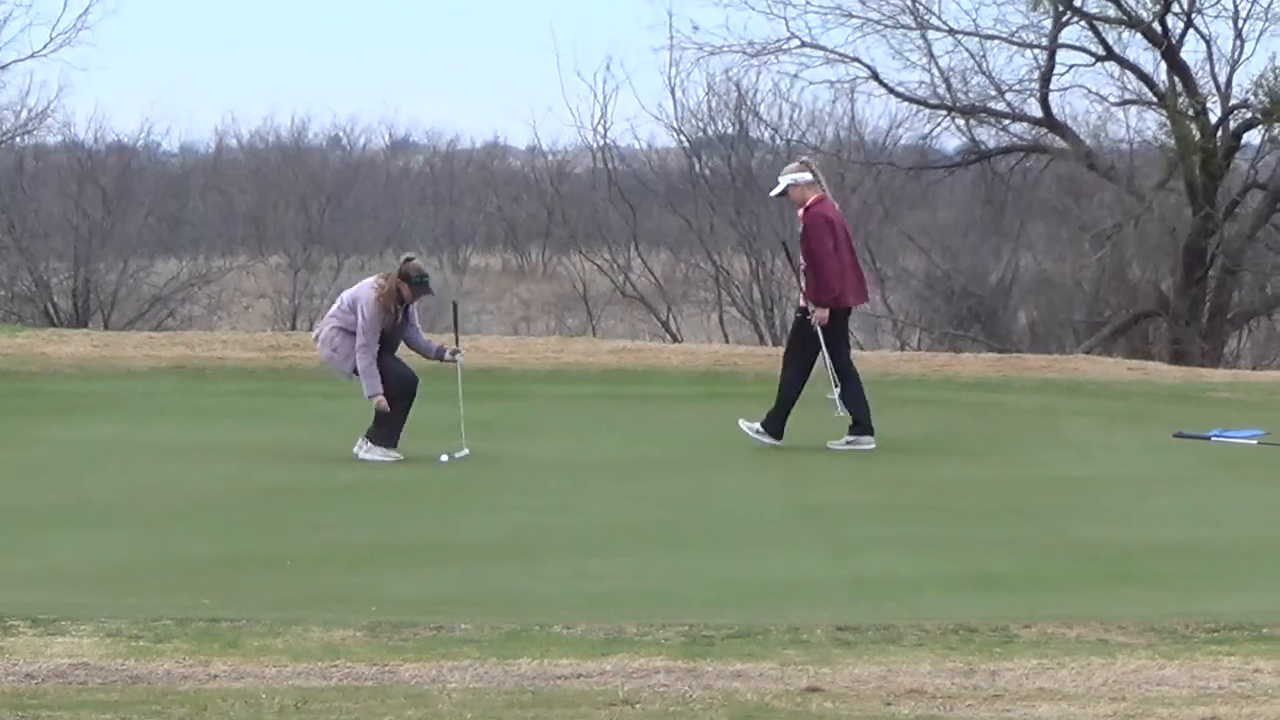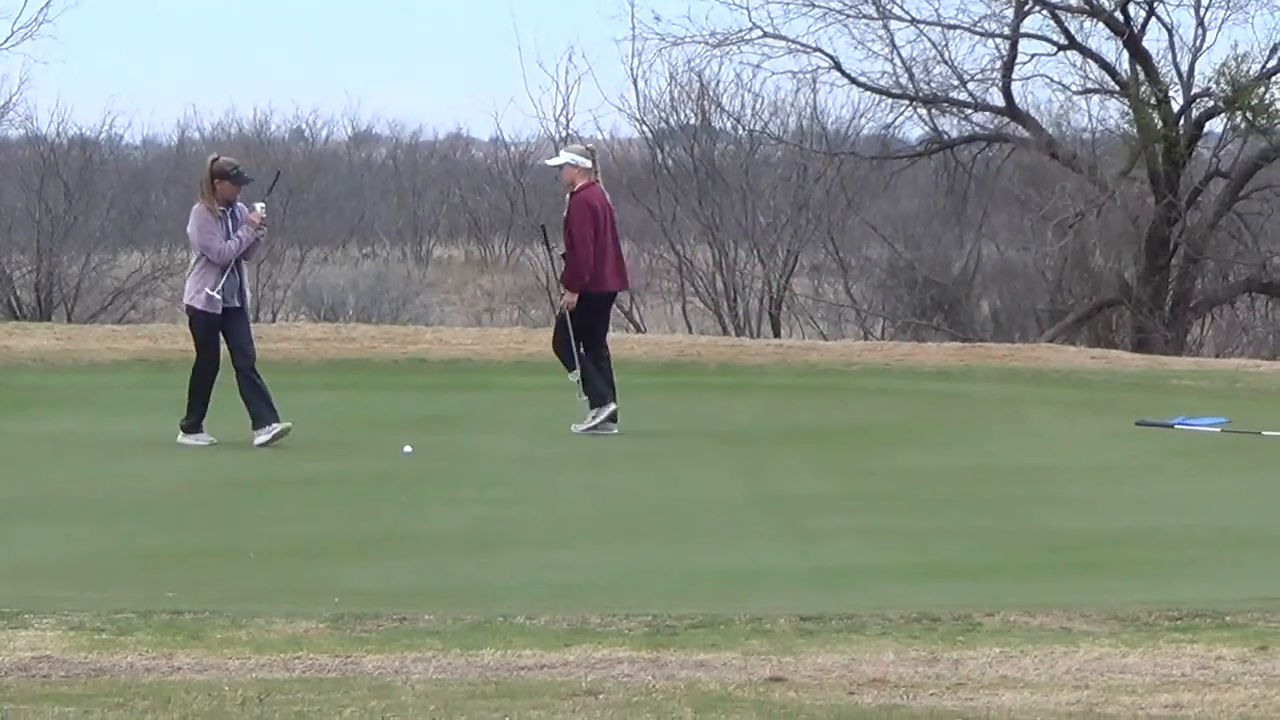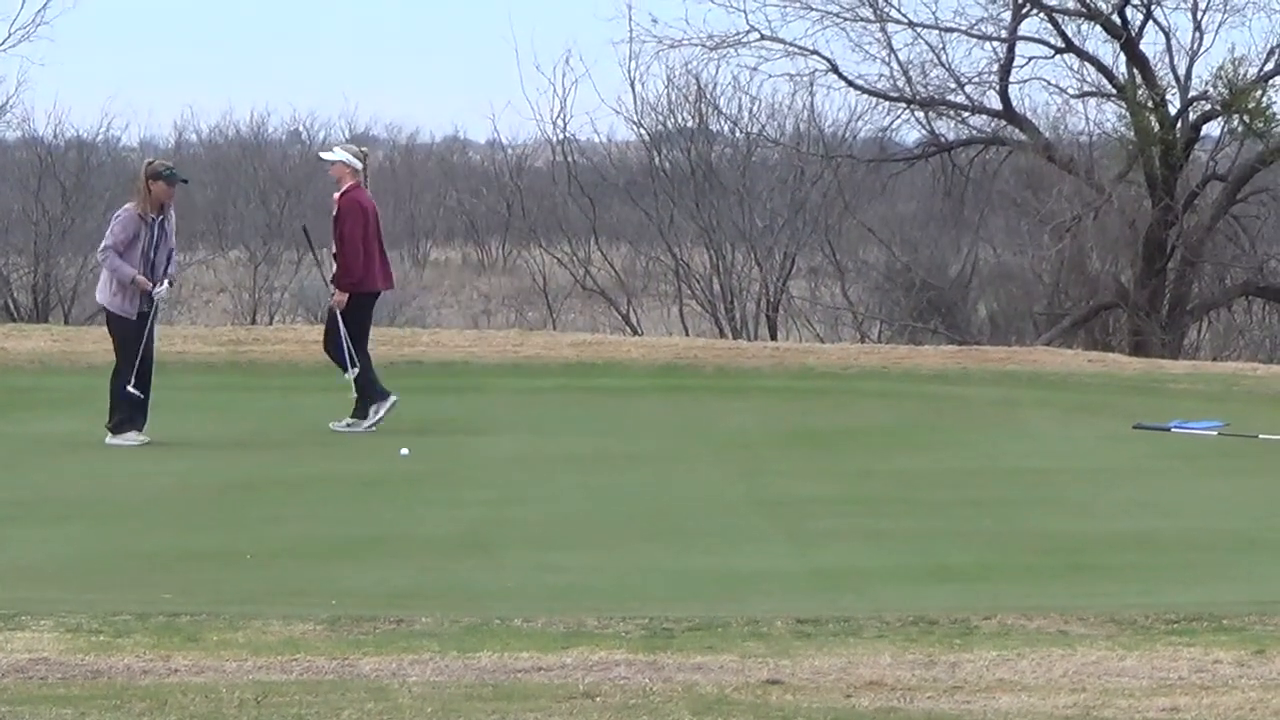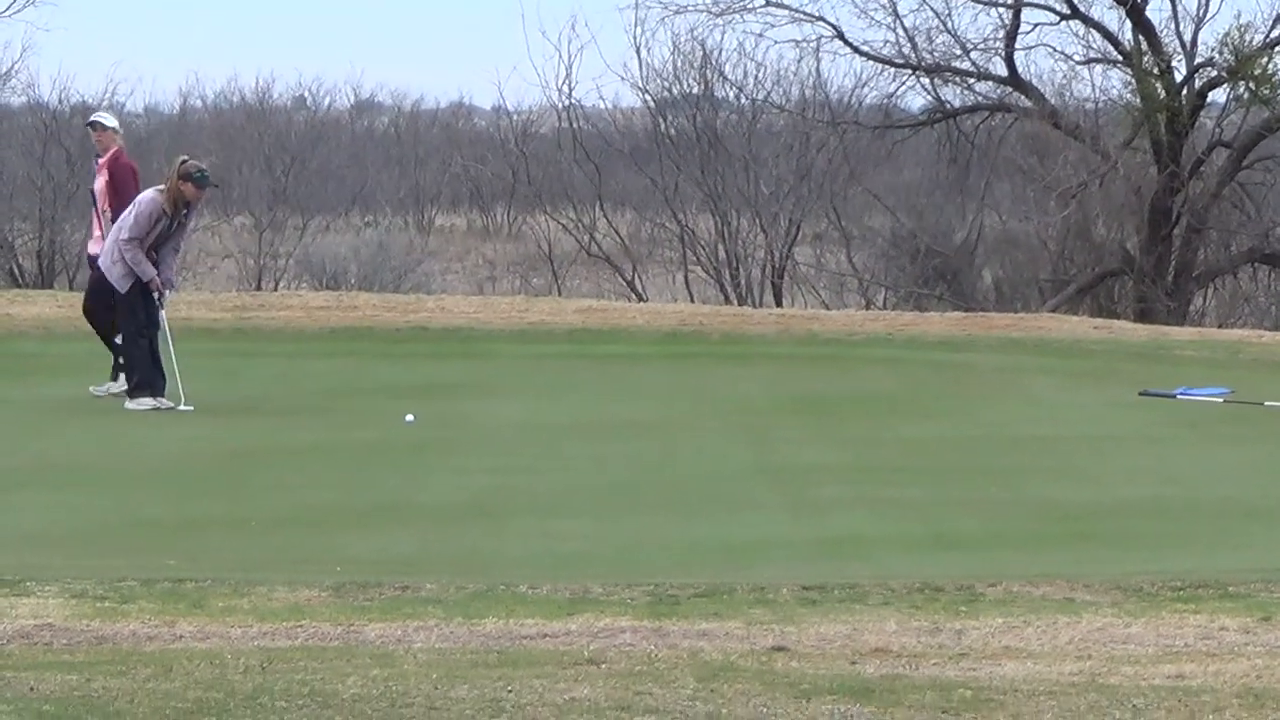
dt=1s
person 1, frame 1
left shoulder: (815, 215)
right shoulder: (826, 209)
left elbow: (825, 261)
left wrist: (822, 303)
left hip: (822, 303)
right hip: (838, 301)
left knee: (796, 362)
right knee: (841, 363)
left ankle: (772, 427)
right ankle: (862, 431)
person 1, frame 2
left shoulder: (581, 200)
right shoulder: (597, 194)
left elbow: (582, 249)
left wrist: (573, 287)
left hip: (590, 285)
right hip: (606, 283)
left knee: (564, 344)
right knee: (595, 347)
left ankle: (602, 401)
right ankle: (605, 416)
person 1, frame 3
left shoulder: (351, 200)
right shoulder: (357, 197)
left elbow: (352, 248)
left wrist: (344, 287)
left hip: (358, 285)
right hip: (366, 283)
left knee: (336, 344)
right knee: (353, 345)
left ankle: (379, 396)
right ankle: (362, 414)
person 1, frame 4
left shoulder: (122, 165)
right shoulder: (104, 165)
left elbow: (127, 210)
right wrist: (95, 248)
right hip: (103, 249)
left knee: (94, 307)
right knee: (107, 311)
right ankle: (124, 374)
person 2, frame 1
left shoulder: (403, 297)
right shoulder: (374, 297)
left elbow: (413, 335)
right elbow: (365, 349)
left wrist: (441, 352)
right wrist: (374, 392)
left hip: (365, 342)
right hip: (339, 338)
left knee: (408, 381)
right knee: (398, 380)
left ankle: (373, 439)
right ankle: (376, 444)
person 2, frame 2
left shoulder: (238, 211)
right shoulder: (201, 213)
left elbow: (246, 253)
right elbow: (221, 254)
left wrist: (258, 231)
right wrist: (247, 230)
left hip: (235, 297)
right hip: (206, 298)
left knee: (246, 360)
right knee: (208, 363)
left ankle: (264, 424)
right ankle: (190, 429)
person 2, frame 3
left shoulder: (168, 216)
right shoulder: (129, 215)
left elbow: (167, 255)
right elbow: (105, 253)
left wrist: (164, 280)
right wrist: (133, 276)
left hip: (145, 300)
right hip: (120, 298)
left knee: (144, 360)
right knee: (128, 360)
left ankle: (132, 425)
right ankle: (119, 429)
person 2, frame 4
left shoulder: (191, 207)
right shoulder: (151, 201)
left elbow: (172, 247)
right elbow: (128, 241)
left wrist: (166, 281)
right wrist: (150, 276)
left hip: (146, 264)
right hip: (122, 262)
left knee: (151, 325)
right knee: (135, 326)
left ankle: (154, 391)
right ankle: (137, 393)
